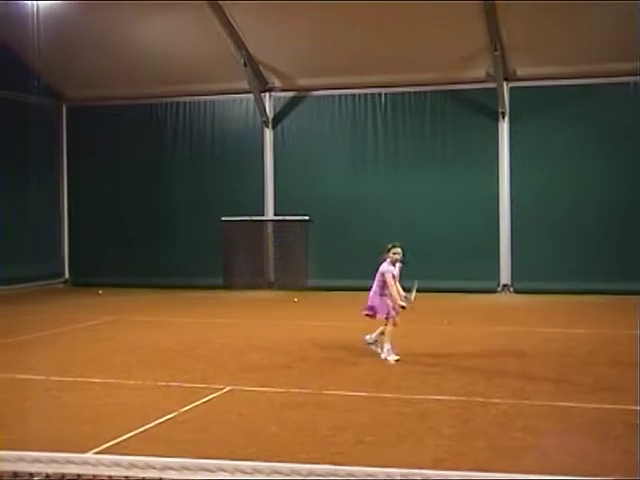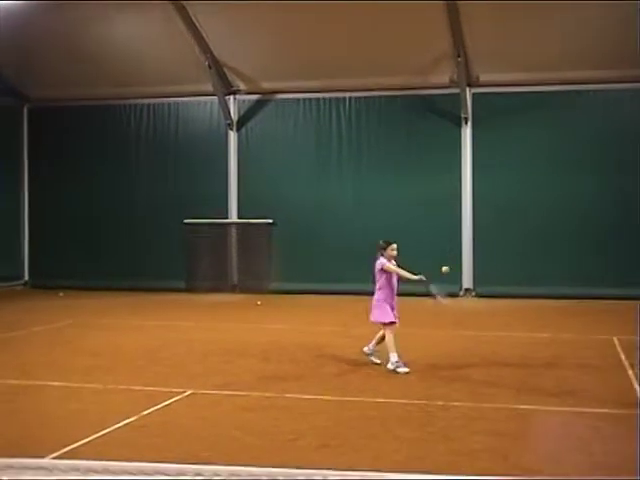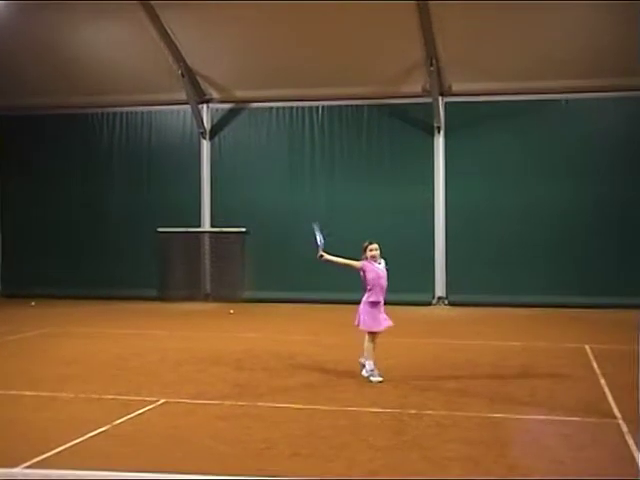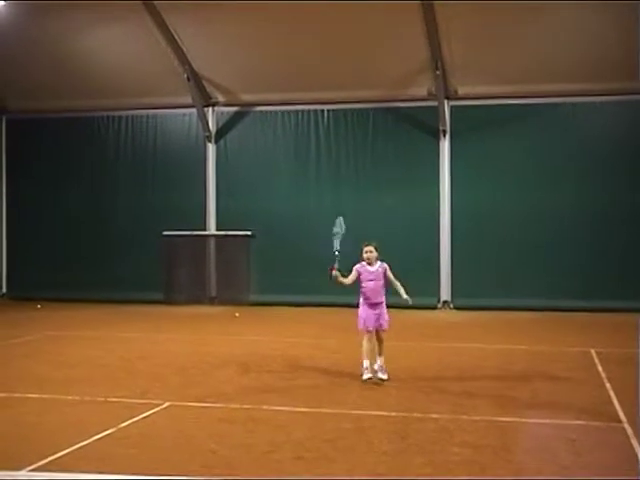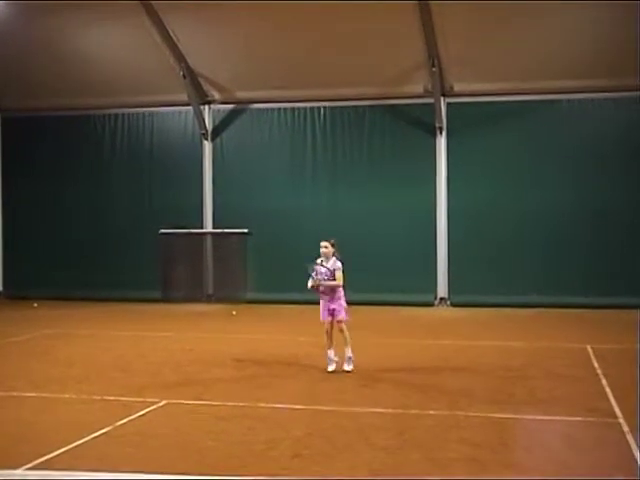
dt=0.5s
person 1, frame 1
left shoulder: (397, 265)
right shoulder: (386, 267)
left elbow: (396, 283)
right elbow: (391, 285)
left wrist: (401, 293)
right wrist: (398, 302)
left hip: (385, 297)
right hip: (378, 296)
left knee: (393, 322)
right knee: (392, 321)
left ankle: (372, 338)
right ankle: (387, 351)
person 1, frame 2
left shoulder: (389, 263)
right shoulder: (382, 263)
right elbow: (397, 271)
right wrist: (414, 277)
left hip: (388, 301)
right hip: (382, 301)
left knee: (387, 329)
right knee: (389, 330)
left ankle: (370, 348)
right ankle: (394, 361)
person 1, frame 3
left shoulder: (381, 266)
right shoulder: (364, 265)
right elbow: (346, 262)
right wrist: (327, 256)
left hip: (379, 304)
right hip: (369, 304)
left knee: (373, 336)
right knee: (371, 336)
left ankle: (366, 361)
right ankle: (369, 369)
person 1, frame 4
left shoulder: (383, 267)
right shoulder: (359, 268)
left elbow: (394, 282)
right elbow: (348, 282)
left wrist: (403, 294)
right wrist: (338, 278)
left hip: (380, 306)
right hip: (365, 306)
left knee: (380, 336)
right knee: (368, 336)
left ankle: (379, 366)
right ankle: (366, 368)
person 1, frame 5
left shoulder: (337, 264)
right shoulder: (318, 263)
left elbow: (340, 283)
right elbow: (313, 278)
left wrist: (324, 283)
right wrist: (311, 283)
left hip: (337, 299)
right hip: (325, 299)
left knee: (341, 327)
right knee: (328, 329)
left ankle: (349, 357)
right ankle: (331, 357)
